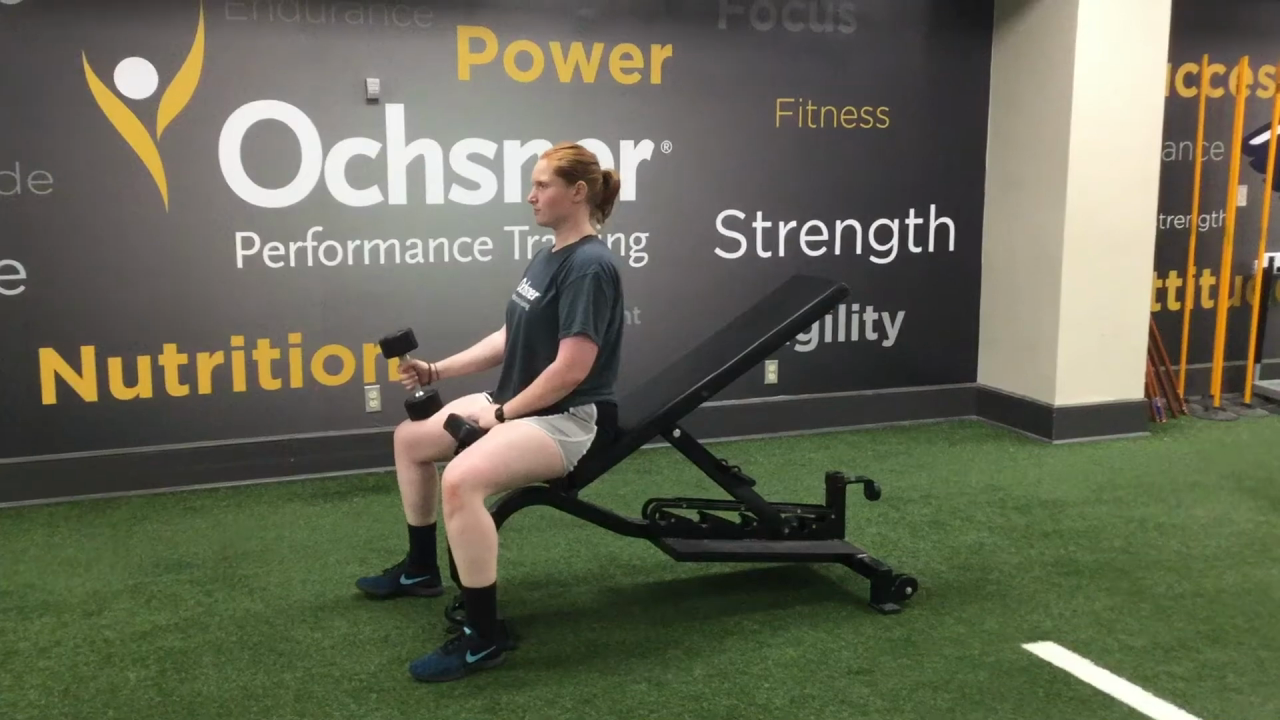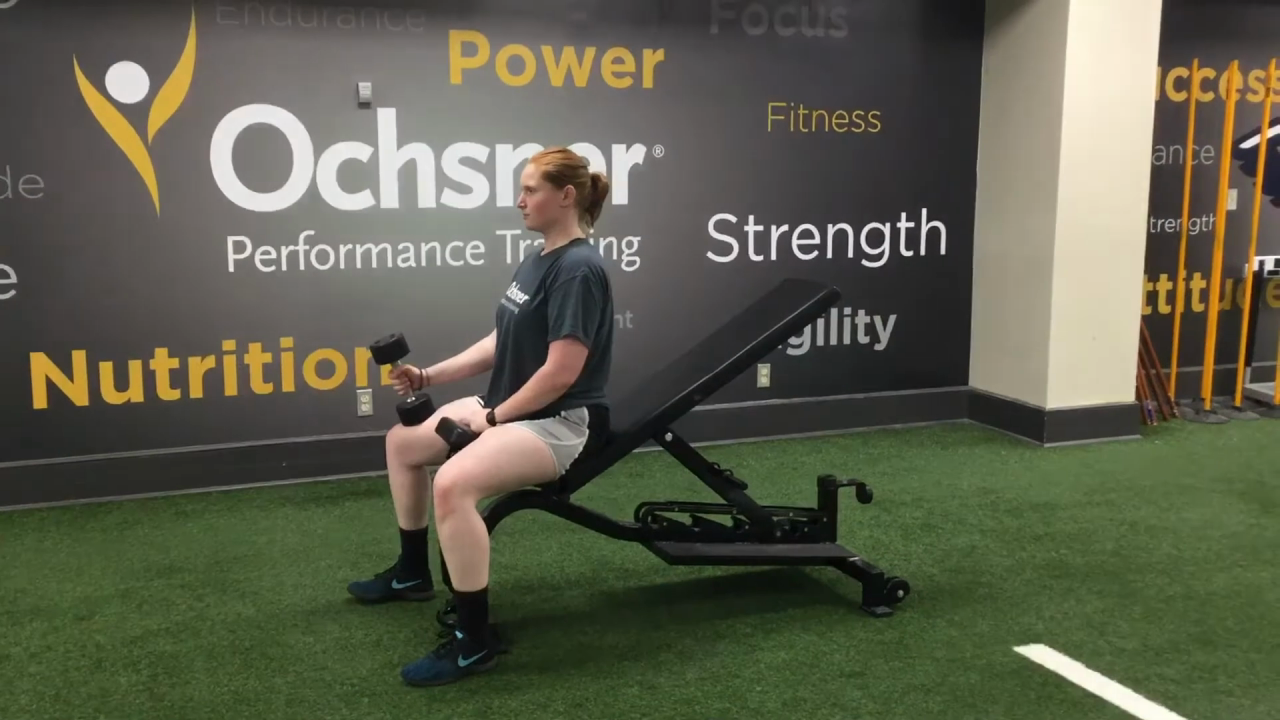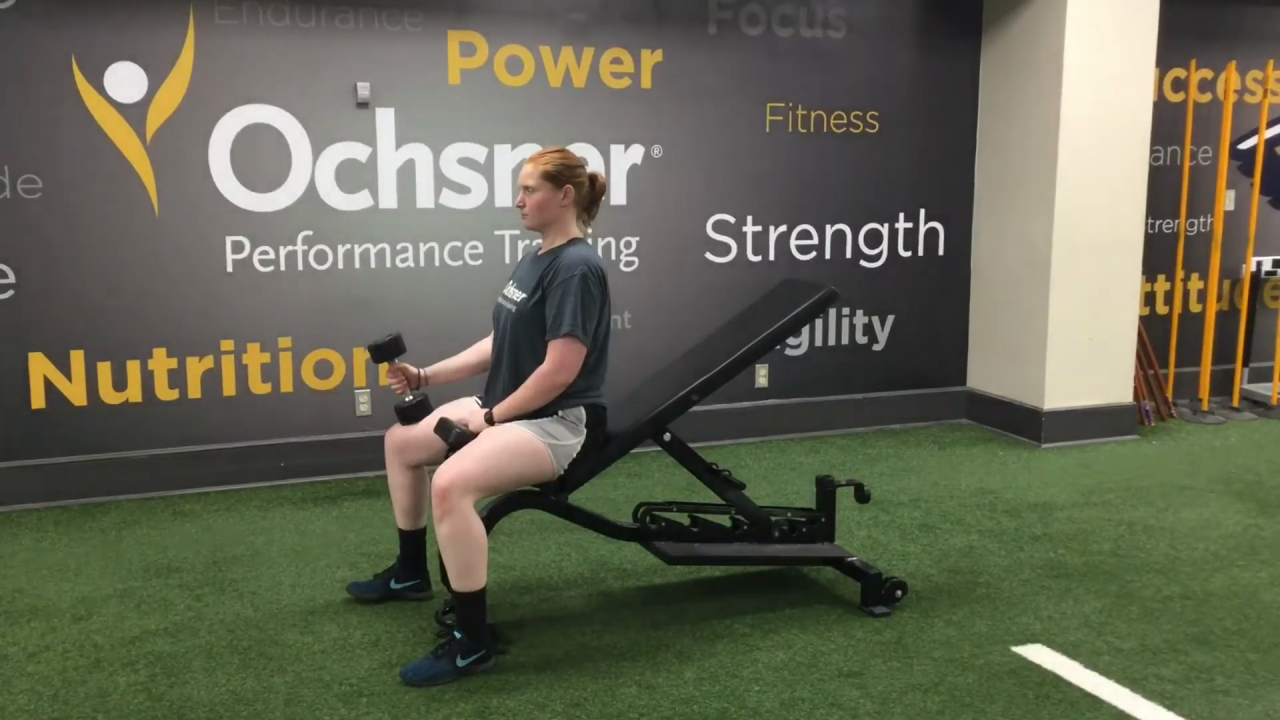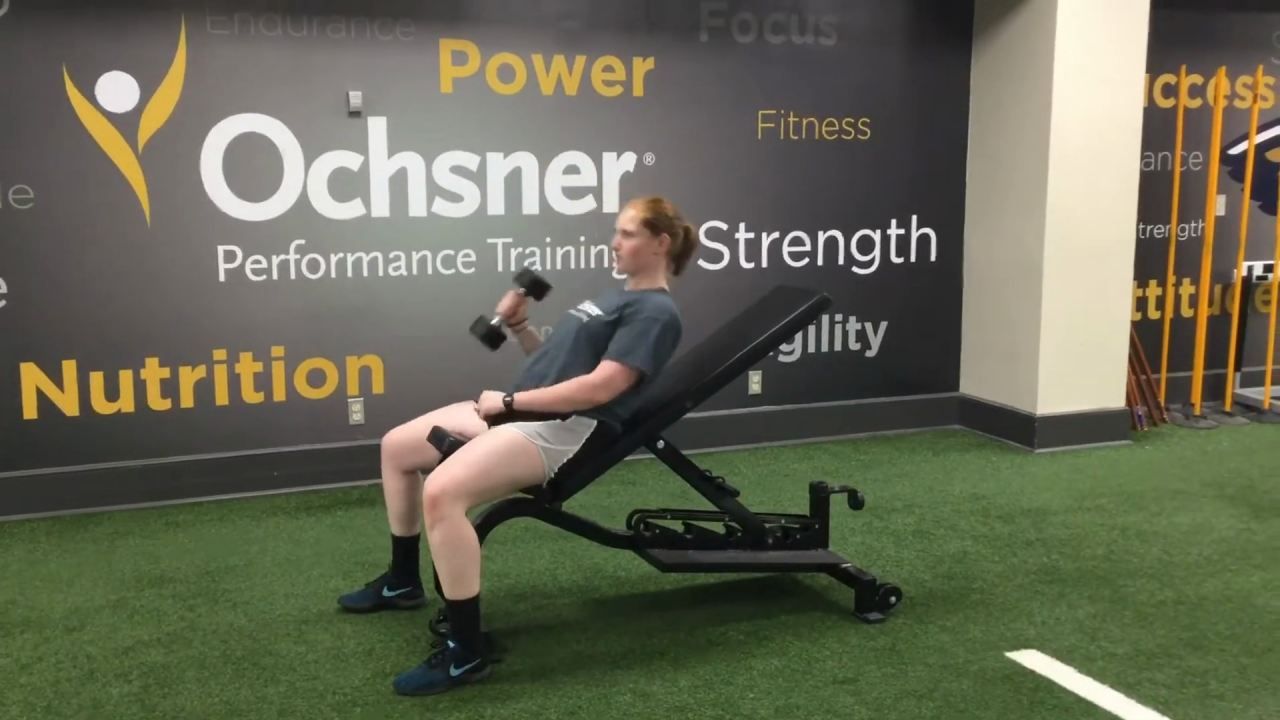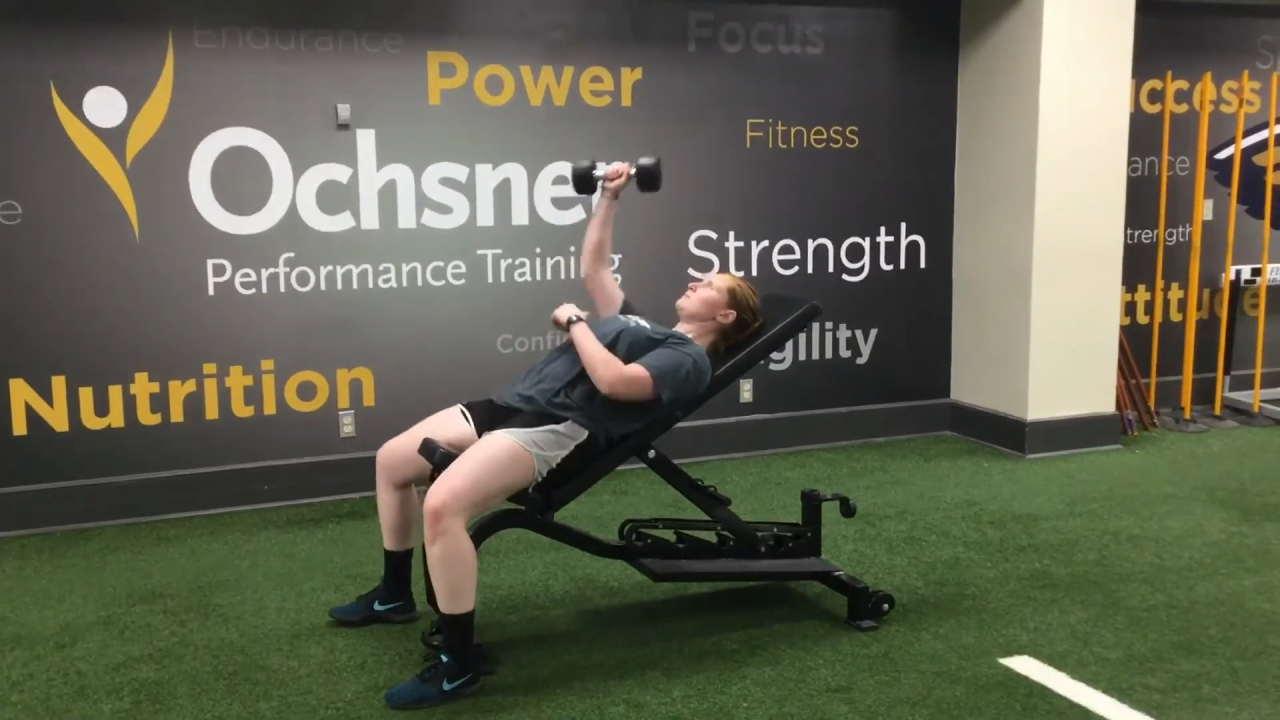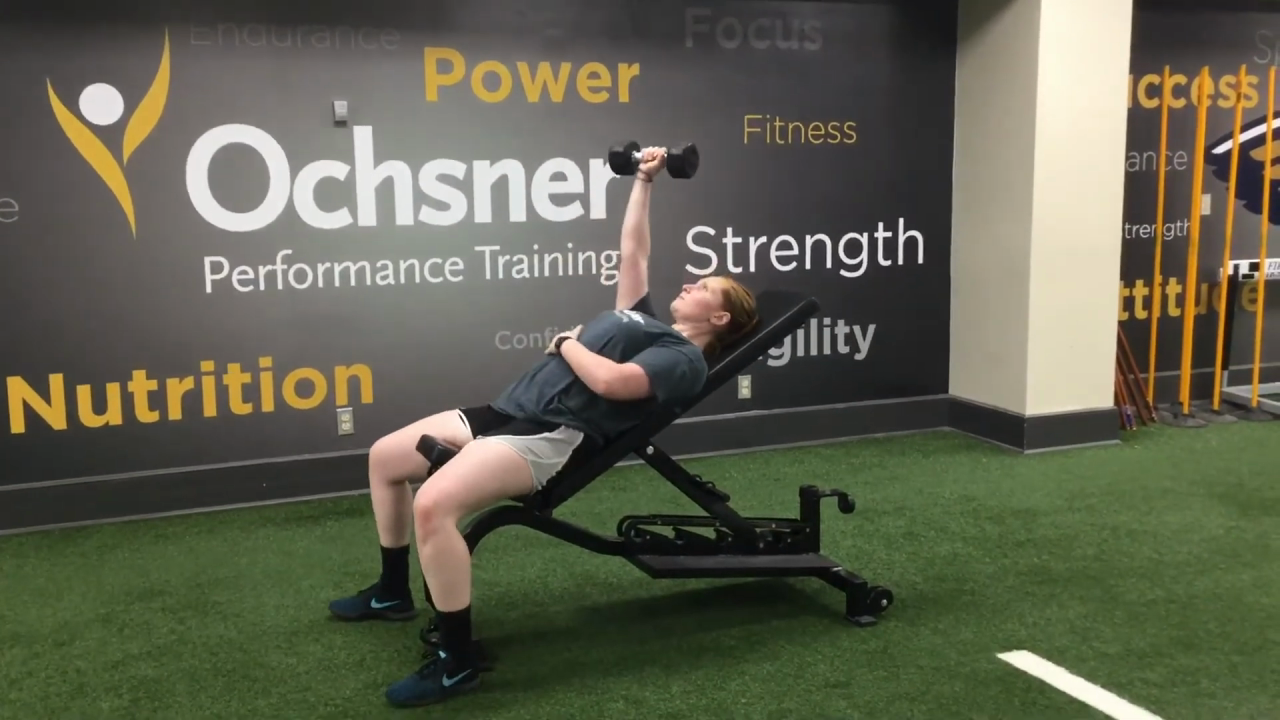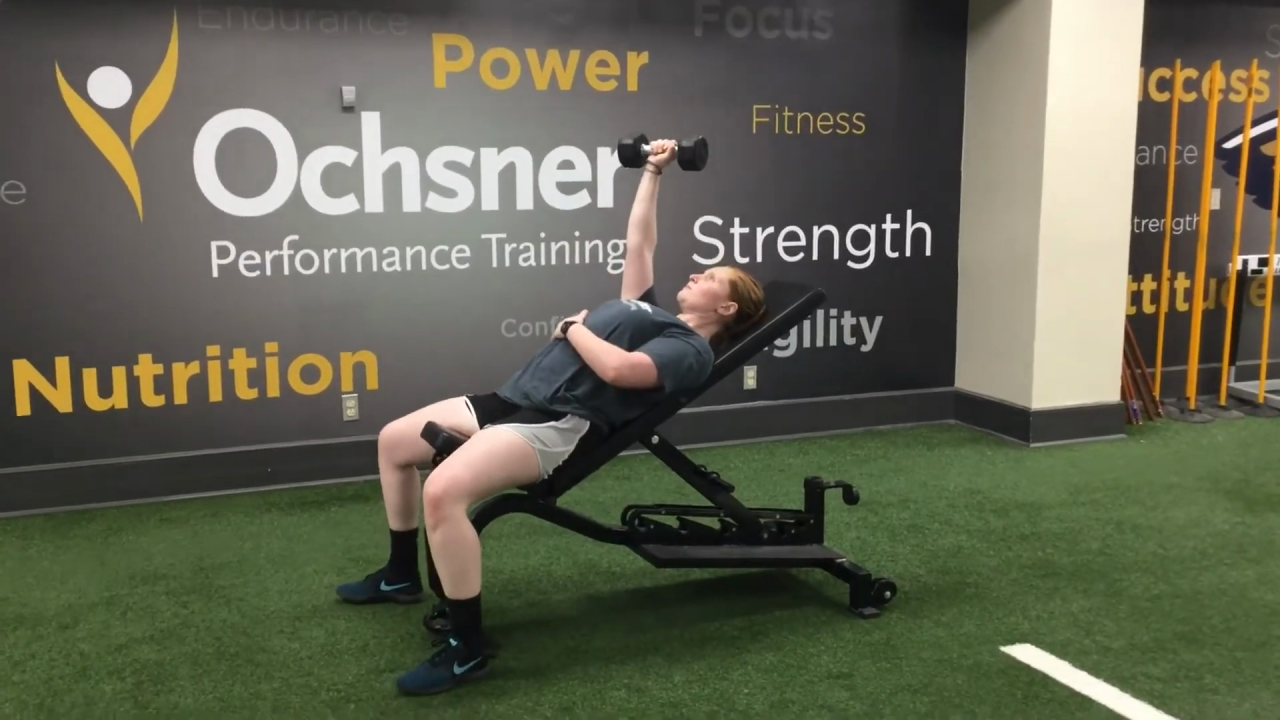
dt=0.7s
person 1, frame 1
left shoulder: (589, 267)
right shoulder: (548, 257)
left elbow: (571, 369)
right elbow: (509, 339)
left wrist: (504, 414)
right wrist: (436, 370)
left hip: (567, 417)
right hip: (518, 402)
left knee: (461, 480)
right knee: (410, 438)
left ankle: (482, 637)
right ankle: (421, 568)
person 1, frame 2
left shoulder: (578, 269)
right shoulder: (536, 260)
left elbow: (561, 372)
right elbow: (500, 343)
left wrist: (495, 418)
right wrist: (428, 376)
left hip: (559, 420)
right hip: (509, 406)
left knee: (453, 483)
right knee: (401, 441)
left ankle: (474, 642)
right ankle: (412, 572)
person 1, frame 3
left shoulder: (577, 268)
right shoulder: (534, 260)
left elbow: (560, 370)
right elbow: (498, 345)
left wrist: (493, 418)
right wrist: (425, 376)
left hip: (558, 420)
right hip: (508, 406)
left knee: (451, 485)
right knee: (400, 442)
left ankle: (472, 642)
right ankle: (411, 571)
person 1, frame 4
left shoulder: (659, 314)
right shoulder: (618, 298)
left elbow: (598, 387)
left wrist: (510, 401)
right wrist: (519, 326)
left hip: (564, 428)
right hip: (519, 409)
left knee: (440, 492)
right knee: (396, 447)
left ankle: (467, 652)
right ankle: (403, 580)
person 1, frame 5
left shoulder: (688, 361)
right shoulder: (641, 324)
left elbow: (614, 381)
right elbow: (592, 265)
left wrist: (576, 323)
right wrist: (607, 201)
left hip: (554, 428)
right hip: (509, 405)
left knee: (443, 506)
right knee: (390, 462)
left ankle: (457, 664)
right ankle: (394, 594)
person 1, frame 6
left shoulder: (684, 359)
right shoulder: (642, 321)
left elbow: (608, 380)
right elbow: (632, 251)
left wrist: (567, 342)
right wrist: (644, 179)
left hip: (552, 435)
right hip: (507, 412)
left knee: (433, 505)
right knee: (383, 458)
left ankle: (457, 660)
right ankle: (393, 591)
person 1, frame 7
left shoulder: (690, 349)
right shoulder: (649, 310)
left elbow: (617, 368)
right elbow: (638, 241)
left wrist: (573, 327)
right wrist: (652, 172)
left hip: (557, 423)
right hip: (514, 399)
left knee: (443, 492)
right knee: (393, 442)
left ankle: (467, 646)
right ankle: (401, 574)
